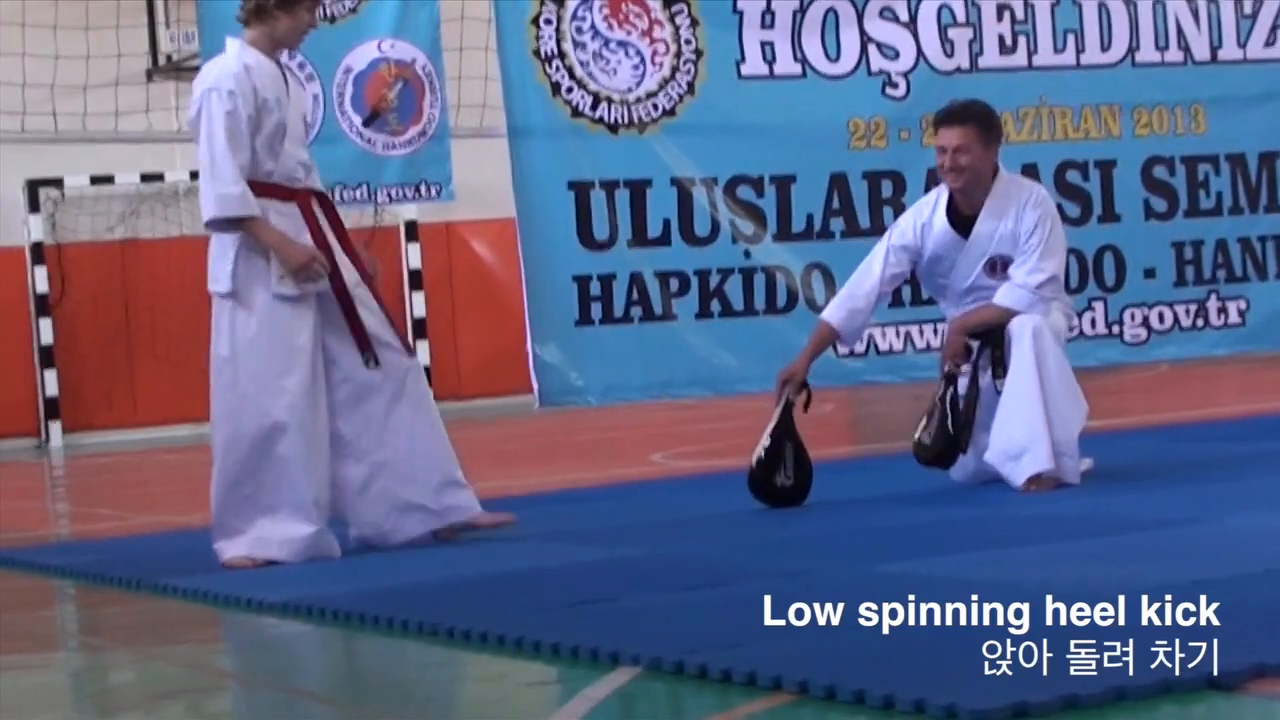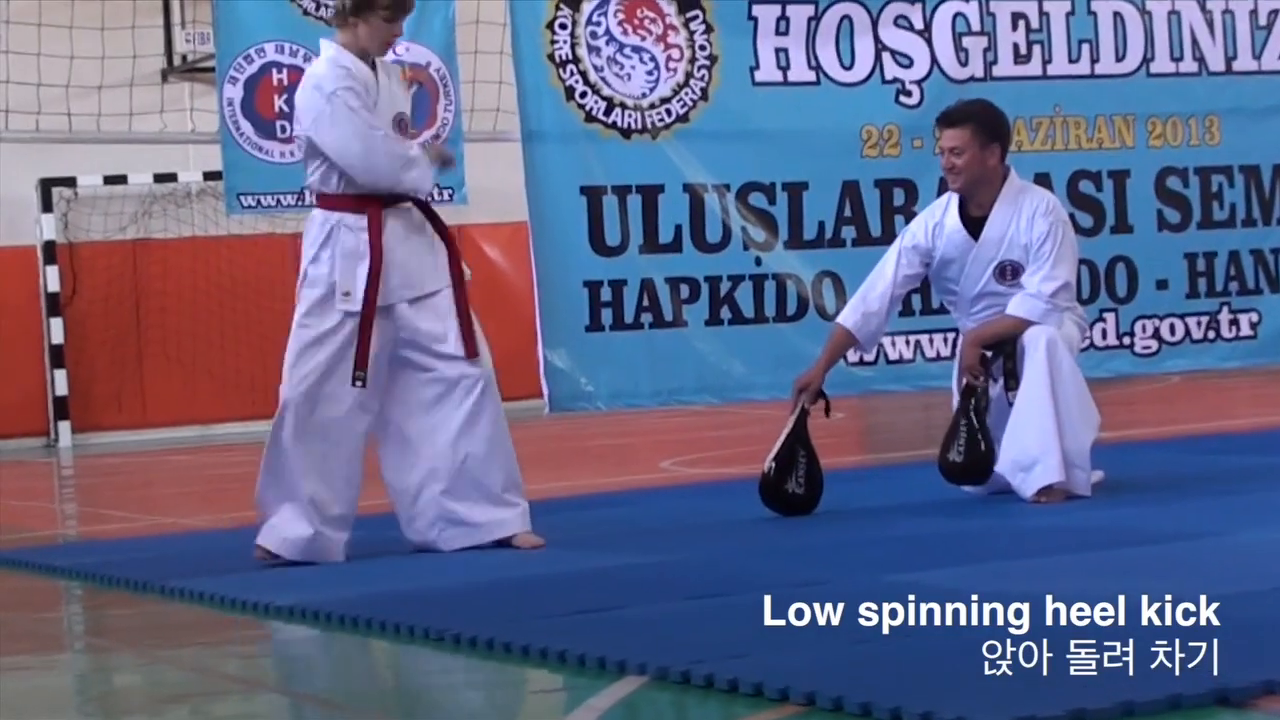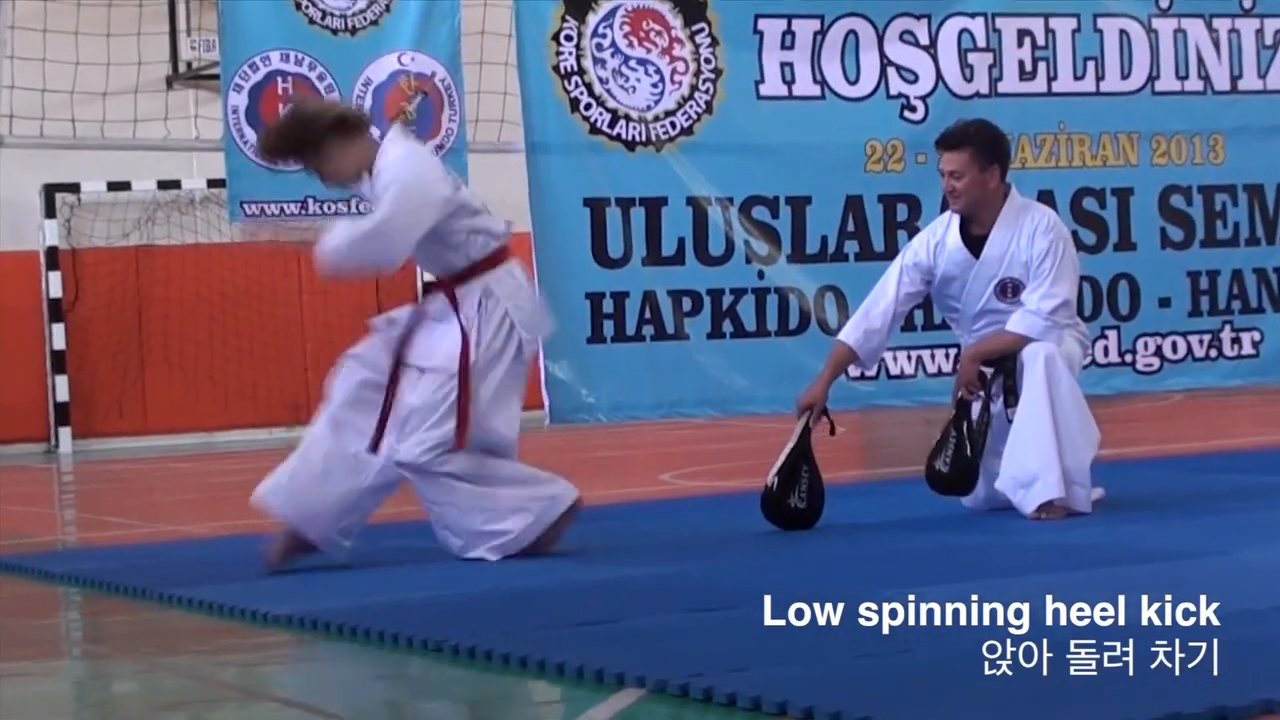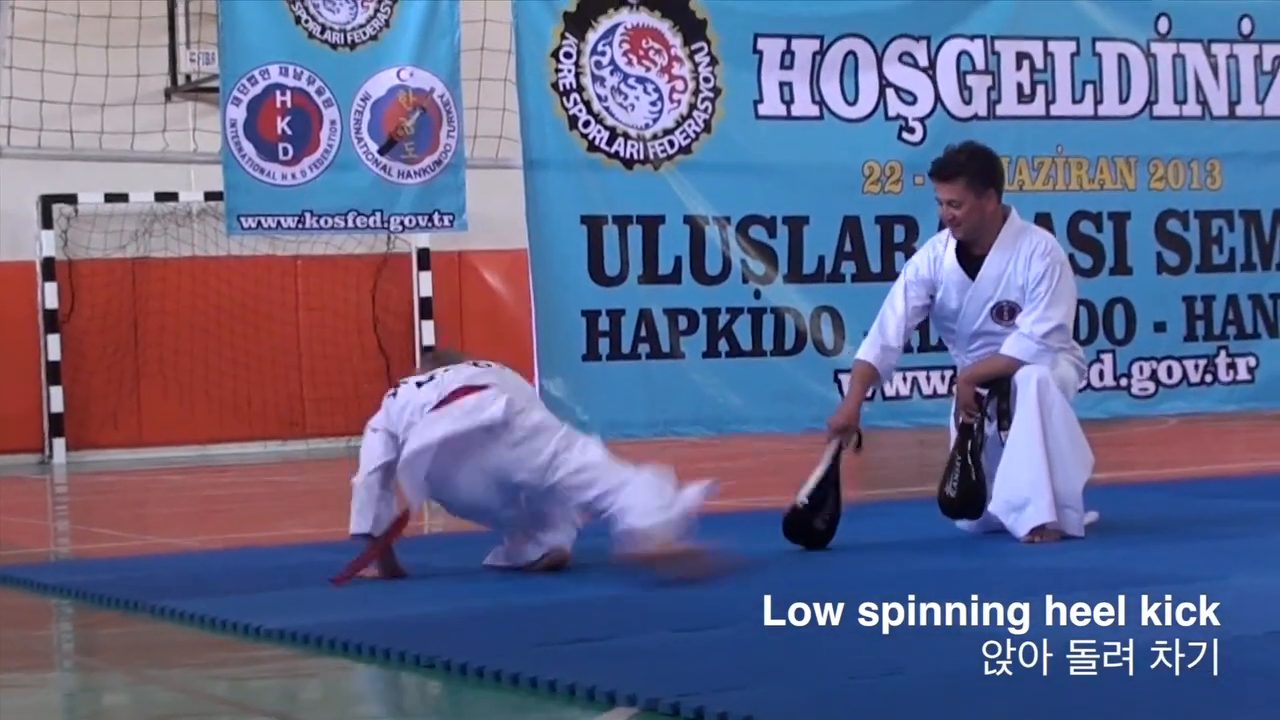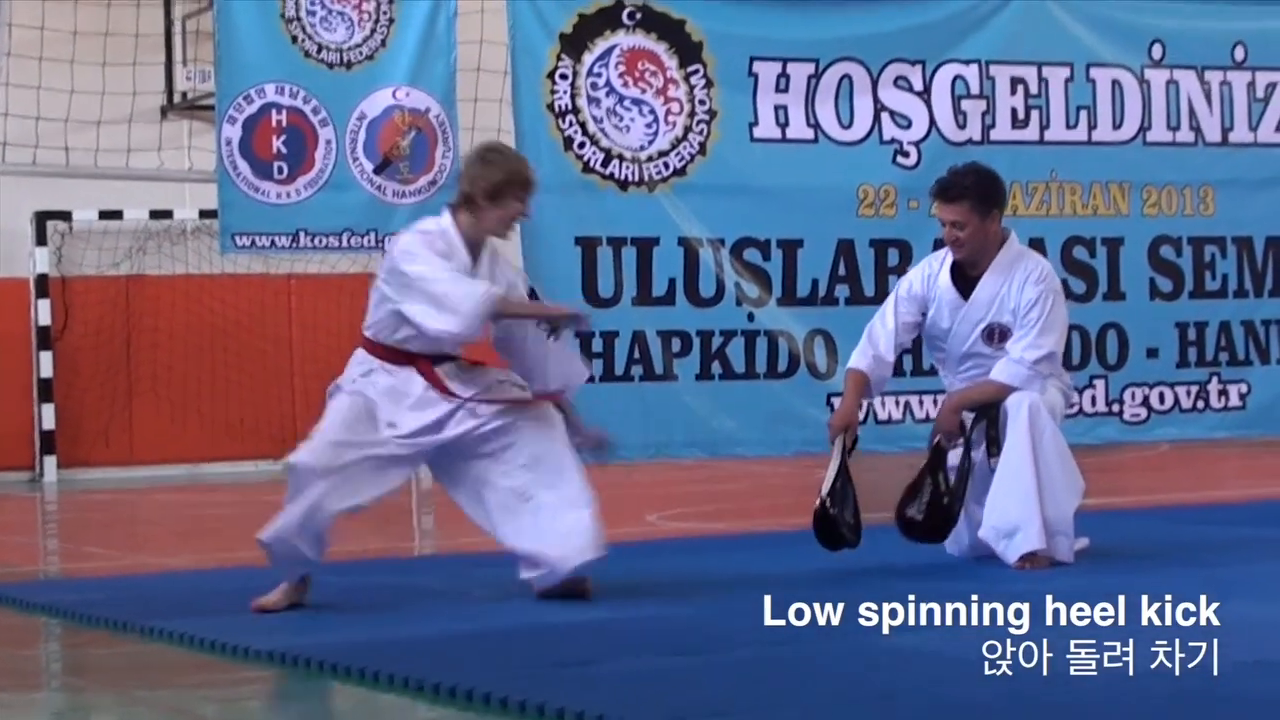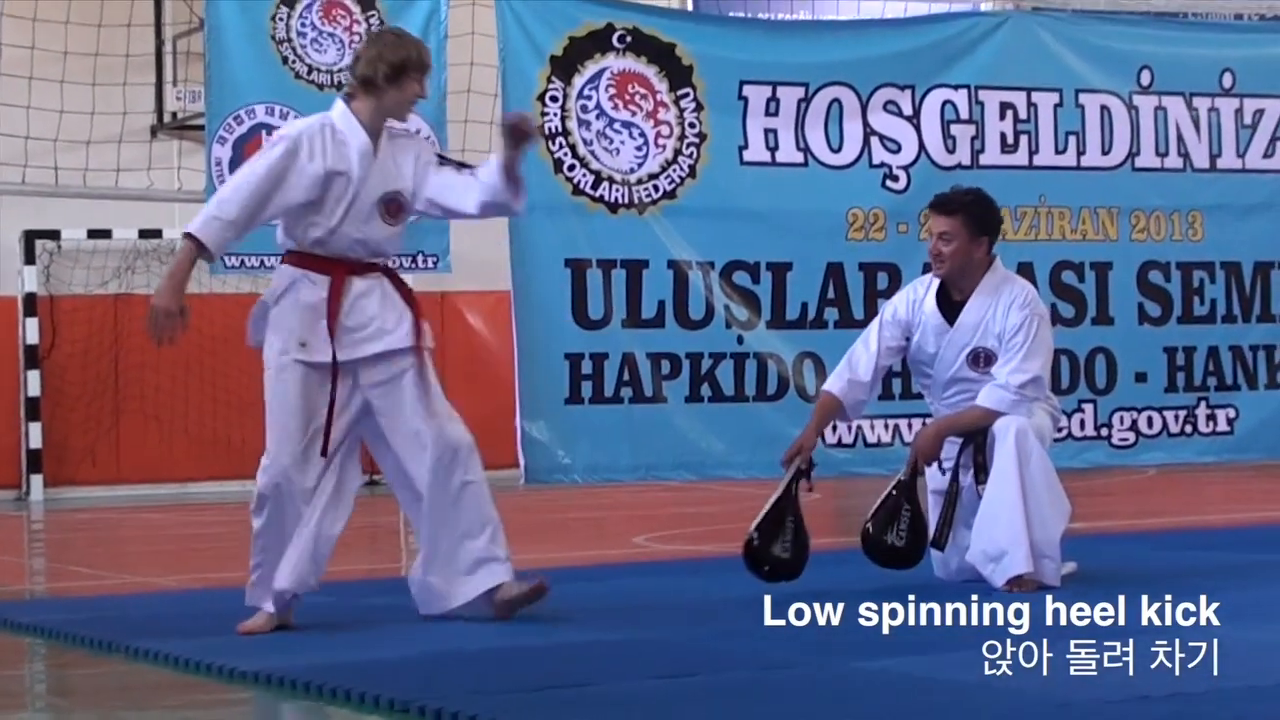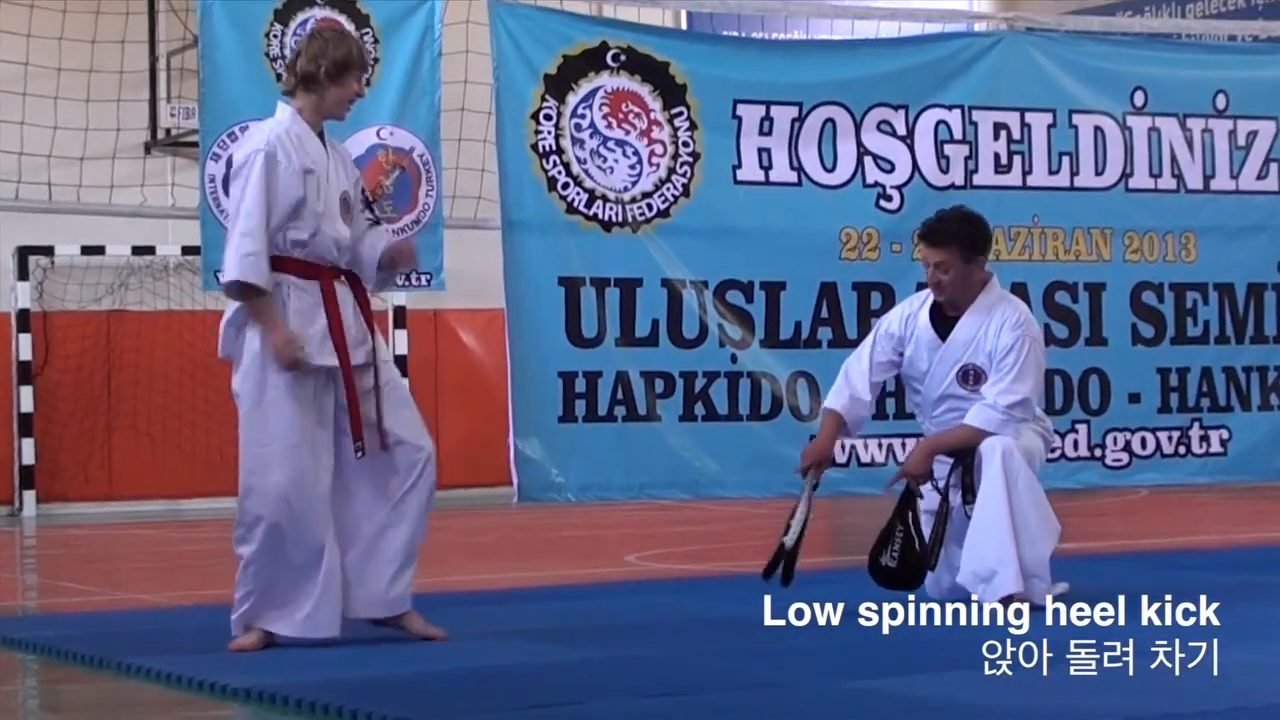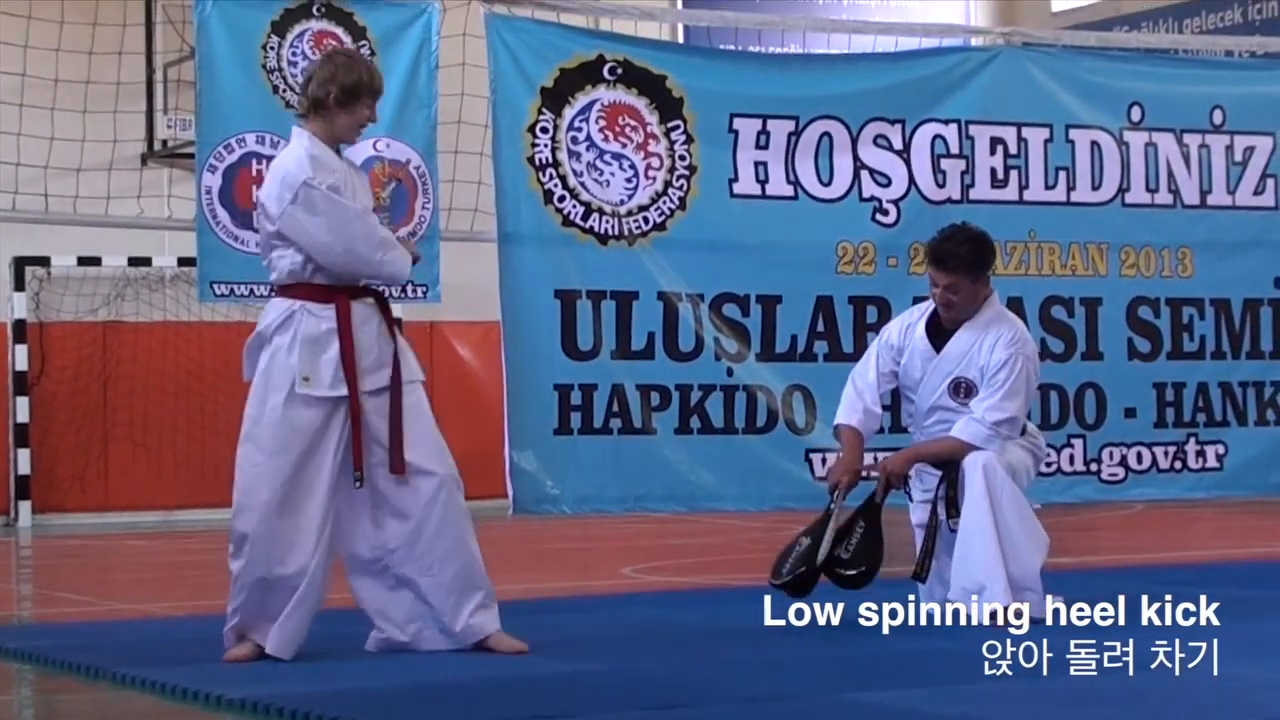
dt=0.4s
person 1, frame 1
left shoulder: (283, 79)
right shoulder: (226, 78)
right elbow: (221, 183)
left wrist: (322, 235)
right wrist: (278, 243)
left hip: (312, 244)
right hip: (259, 255)
left knee: (379, 369)
right knee: (265, 398)
left ankle: (433, 507)
right ankle: (259, 532)
person 1, frame 2
left shoulder: (388, 78)
right shoulder: (324, 83)
right elbow: (384, 165)
right wrist: (430, 157)
left hip: (406, 244)
right hip: (344, 252)
left knee: (457, 377)
right knee: (320, 394)
left ankle: (490, 519)
right ankle: (295, 530)
person 1, frame 3
left shoulder: (403, 174)
right shoulder: (390, 165)
left wrist: (329, 247)
left hip: (485, 306)
right hip: (453, 305)
left knee: (430, 445)
right knee: (360, 390)
left ankle: (543, 507)
right ankle: (310, 518)
person 1, frame 4
left shoulder: (394, 404)
right shoulder: (495, 372)
left elbow: (372, 482)
left wrist: (384, 560)
left hip: (433, 451)
right hip: (494, 418)
right ankle: (653, 535)
person 1, frame 5
left shoulder: (495, 265)
right shoulder: (415, 246)
left elbow: (529, 346)
right elbow: (462, 303)
left wrist: (569, 414)
right wrist: (546, 310)
left hip: (445, 383)
right hip: (381, 383)
left knee: (537, 430)
right knee: (320, 471)
left ankle: (553, 566)
right ankle: (294, 579)
person 1, frame 6
left shoulder: (409, 152)
right shoulder: (306, 140)
left elbow: (482, 192)
right elbow: (230, 207)
left wrist: (512, 149)
right wrist: (174, 283)
left hip: (378, 310)
right hip: (308, 307)
left knee: (439, 444)
right knee: (293, 465)
left ankle: (484, 581)
right ankle: (276, 600)
person 1, frame 7
left shoulder: (334, 155)
right shoulder: (269, 145)
left elbow: (358, 242)
right elbow: (246, 245)
left wrist: (392, 254)
right wrist: (272, 326)
left hip: (343, 316)
right hip: (285, 317)
left knee: (406, 456)
right knee: (284, 480)
left ankle: (387, 602)
right ankle: (264, 617)
person 1, frame 8
left shoulder: (345, 172)
right shoulder: (296, 175)
right elbow: (364, 251)
right wrist: (404, 254)
left hip: (365, 338)
right hip: (305, 346)
left knee: (424, 483)
right knee: (273, 499)
left ankle: (470, 621)
right ankle: (255, 629)
person 2, frame 1
left shoulder: (1030, 202)
right shoulder: (923, 218)
left elbow: (1033, 291)
right elbow: (862, 289)
left wrist: (961, 325)
right wrist: (804, 359)
left hip: (1032, 319)
right hip: (969, 340)
left knee: (1028, 330)
right knee: (969, 469)
left ankle: (1044, 460)
person 2, frame 2
left shoulder: (1039, 209)
right shoulder: (934, 222)
left elbow: (1046, 301)
right elbow: (876, 295)
left wrist: (976, 338)
right wrist: (822, 366)
left hip: (1043, 328)
right hip: (980, 346)
left knee: (1042, 343)
right knee: (981, 477)
left ankle: (1055, 473)
person 2, frame 3
left shoulder: (1040, 227)
right shoulder: (935, 240)
left elbow: (1045, 318)
right elbow: (877, 311)
left wrist: (973, 353)
right wrist: (823, 382)
left hip: (1047, 345)
right hip: (982, 367)
left knee: (1041, 359)
right knee: (982, 495)
left ankle: (1055, 489)
person 2, frame 4
left shoulder: (1037, 250)
right shoulder: (932, 257)
left elbow: (1041, 342)
right elbow: (886, 331)
left wrist: (968, 376)
right wrist: (853, 401)
left hip: (1041, 371)
right hip: (977, 388)
left knee: (1035, 382)
right knee: (975, 518)
left ankle: (1048, 513)
person 2, frame 5
left shoulder: (1033, 275)
right shoulder: (927, 275)
left elbow: (1030, 368)
right elbow: (878, 343)
left wrist: (956, 402)
right wrist: (850, 403)
left hip: (1029, 395)
right hip: (963, 413)
left knee: (1024, 408)
right knee: (965, 544)
left ankle: (1038, 539)
person 2, frame 6
left shoulder: (1019, 300)
right shoulder: (913, 300)
left elbow: (1016, 392)
right elbow: (859, 367)
left wrist: (938, 429)
right wrist: (813, 429)
left hip: (1016, 419)
right hip: (952, 441)
left knee: (1012, 432)
right knee: (954, 569)
left ankle: (1024, 563)
person 2, frame 7
left shoulder: (1012, 321)
right shoulder: (908, 315)
left elbow: (1006, 413)
right elbow: (857, 377)
left wrist: (928, 447)
right wrist: (826, 437)
left hip: (1010, 438)
right hip: (942, 459)
left knee: (998, 453)
right knee: (946, 588)
left ankle: (1016, 583)
person 2, frame 8
left shoulder: (1009, 339)
right shoulder: (907, 326)
left elbow: (990, 430)
right elbow: (863, 389)
left wrist: (910, 454)
right wrist: (851, 453)
left hip: (1002, 453)
right hip: (933, 473)
left knee: (979, 468)
right knee: (942, 601)
left ankle: (1010, 597)
